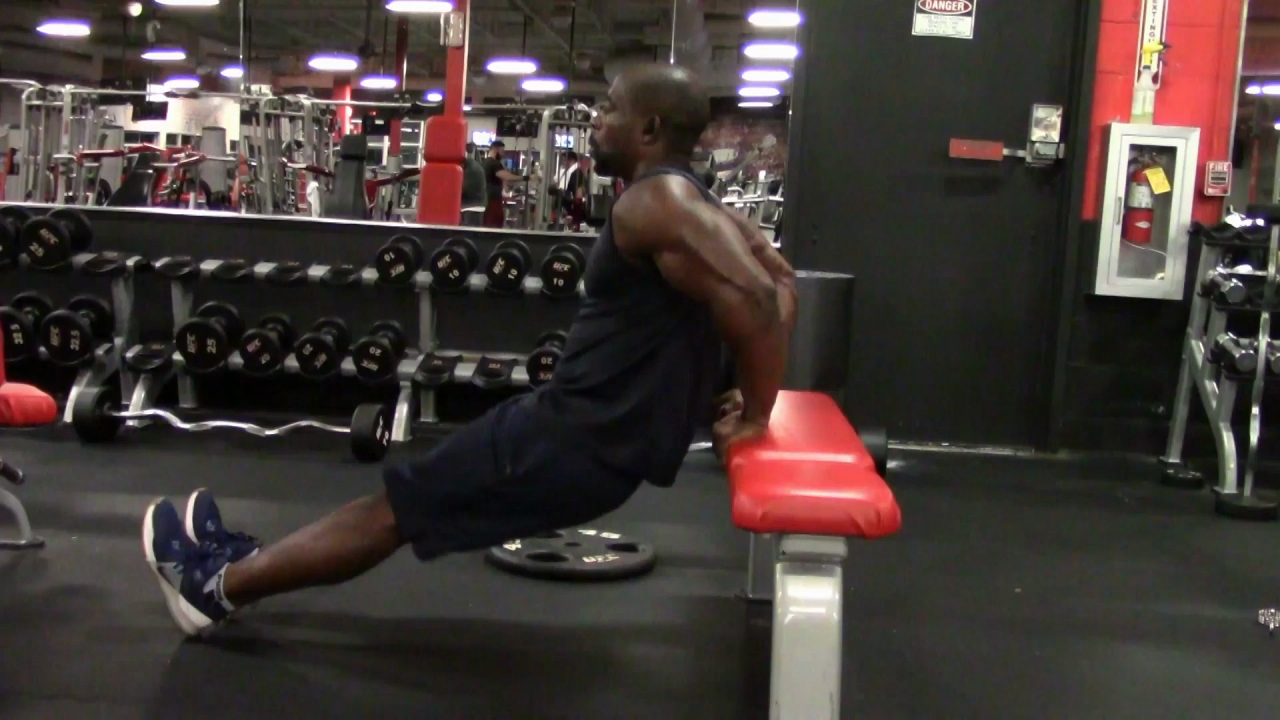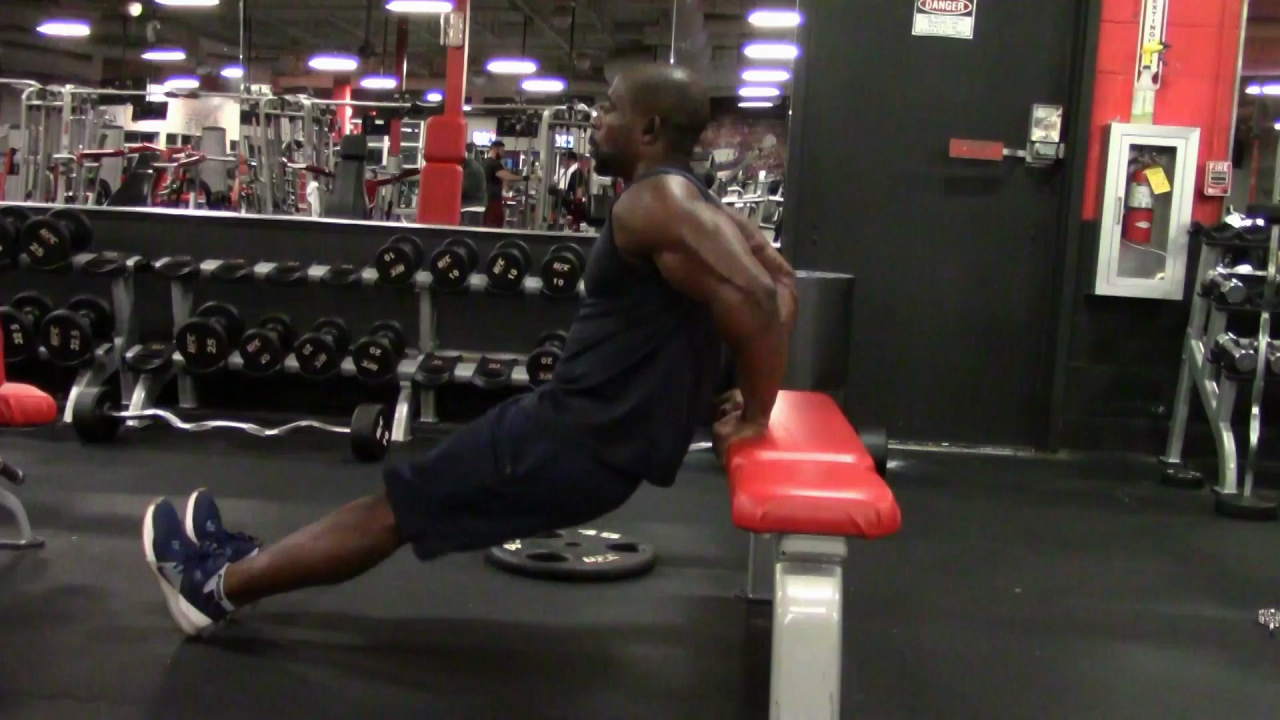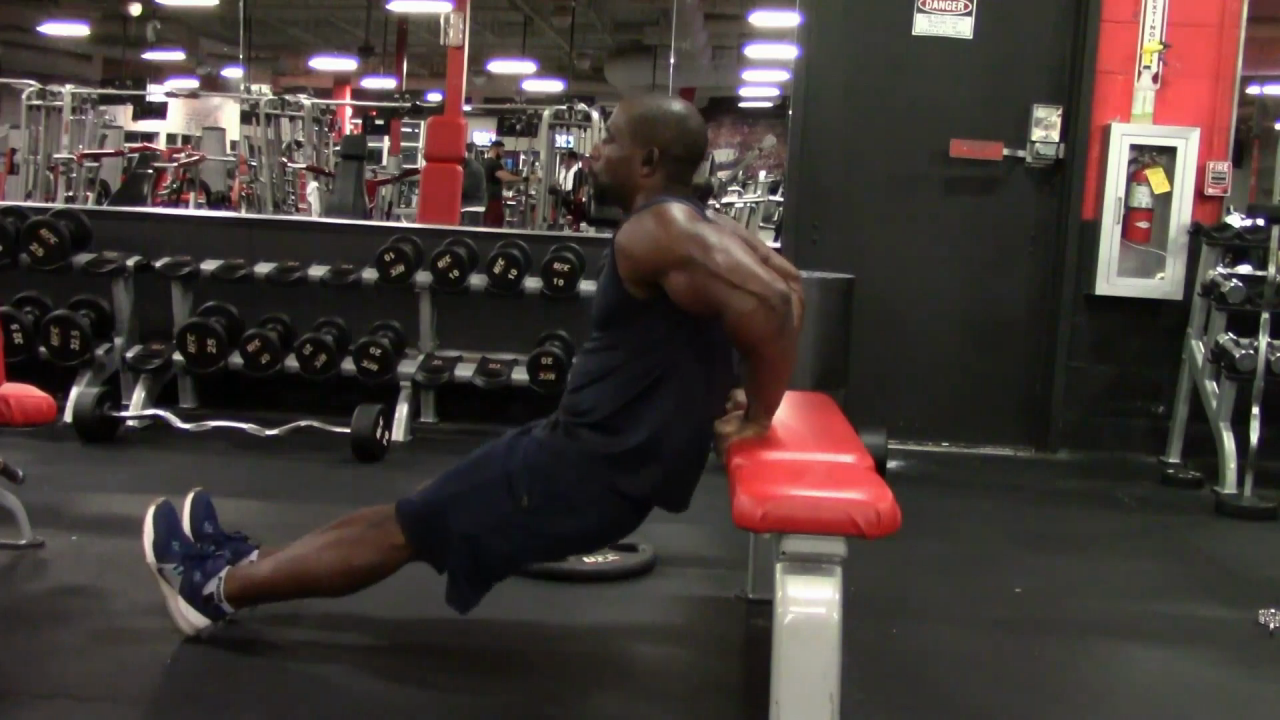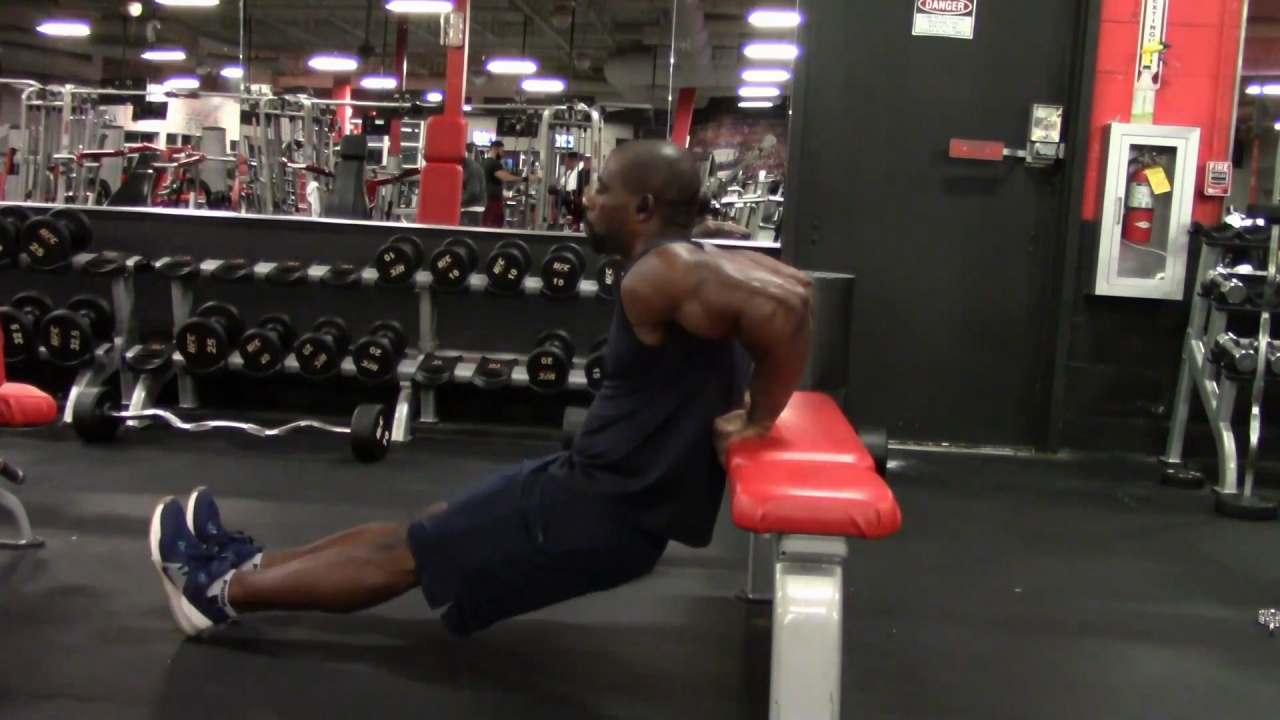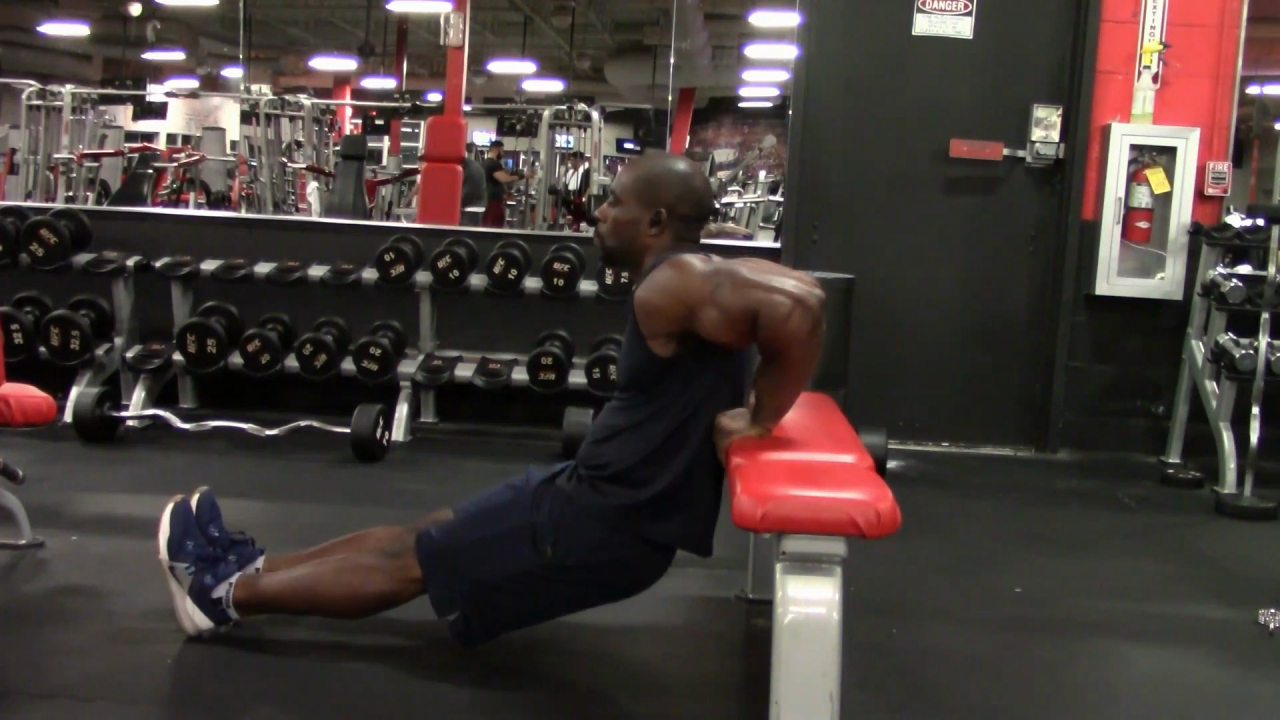
dt=0.4s
person 1, frame 1
left shoulder: (654, 203)
right shoulder: (689, 202)
left elbow: (752, 298)
right elbow: (780, 281)
left wrist: (756, 416)
right wrist: (750, 392)
left hip: (581, 442)
right hip: (594, 426)
left knee: (398, 507)
right knee: (408, 492)
left ankle: (216, 586)
right ankle: (244, 560)
person 1, frame 2
left shoulder: (655, 201)
right shoulder: (687, 202)
left elbow: (751, 300)
right elbow: (780, 281)
left wrist: (757, 415)
right wrist: (749, 391)
left hip: (581, 441)
right hip: (592, 423)
left knee: (398, 506)
right knee: (409, 492)
left ankle: (215, 587)
right ankle: (247, 561)
person 1, frame 3
left shoulder: (654, 232)
right shoulder: (690, 227)
left elbow: (767, 306)
right elbow: (788, 288)
left wrist: (757, 418)
right wrist: (749, 394)
left hip: (593, 471)
right hip: (596, 450)
left knee: (400, 531)
right knee: (416, 512)
left ankle: (215, 589)
right ankle: (246, 561)
person 1, frame 4
left shoulder: (659, 274)
right shoulder: (695, 264)
left elbow: (785, 311)
right elbow: (795, 288)
left wrist: (757, 421)
right wrist: (751, 400)
left hip: (607, 510)
right hip: (605, 483)
left knee: (408, 557)
right knee: (428, 527)
left ankle: (220, 591)
right ankle: (249, 564)
person 1, frame 5
left shoulder: (672, 286)
right shoulder: (703, 277)
left elbow: (800, 310)
right elbow: (803, 292)
left wrist: (758, 421)
right wrist: (753, 402)
left hip: (613, 523)
right hip: (606, 489)
left knee: (412, 563)
right knee: (432, 531)
left ankle: (224, 593)
right ankle: (248, 566)
